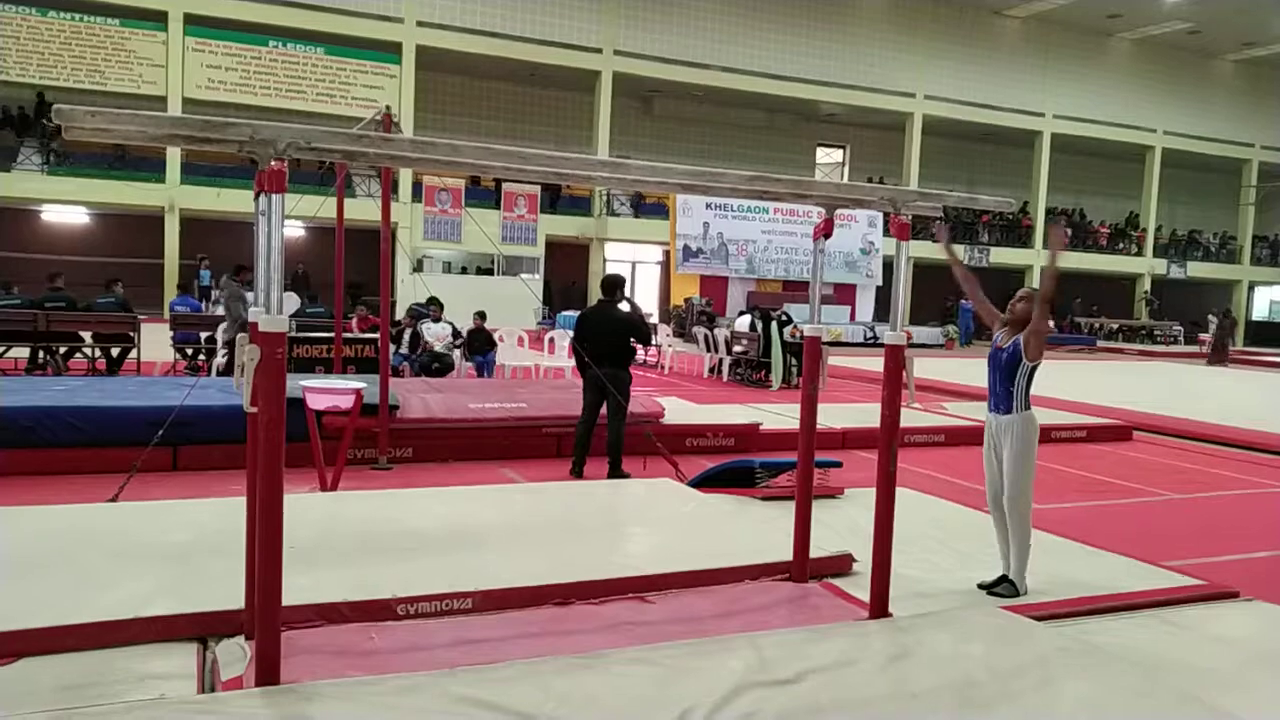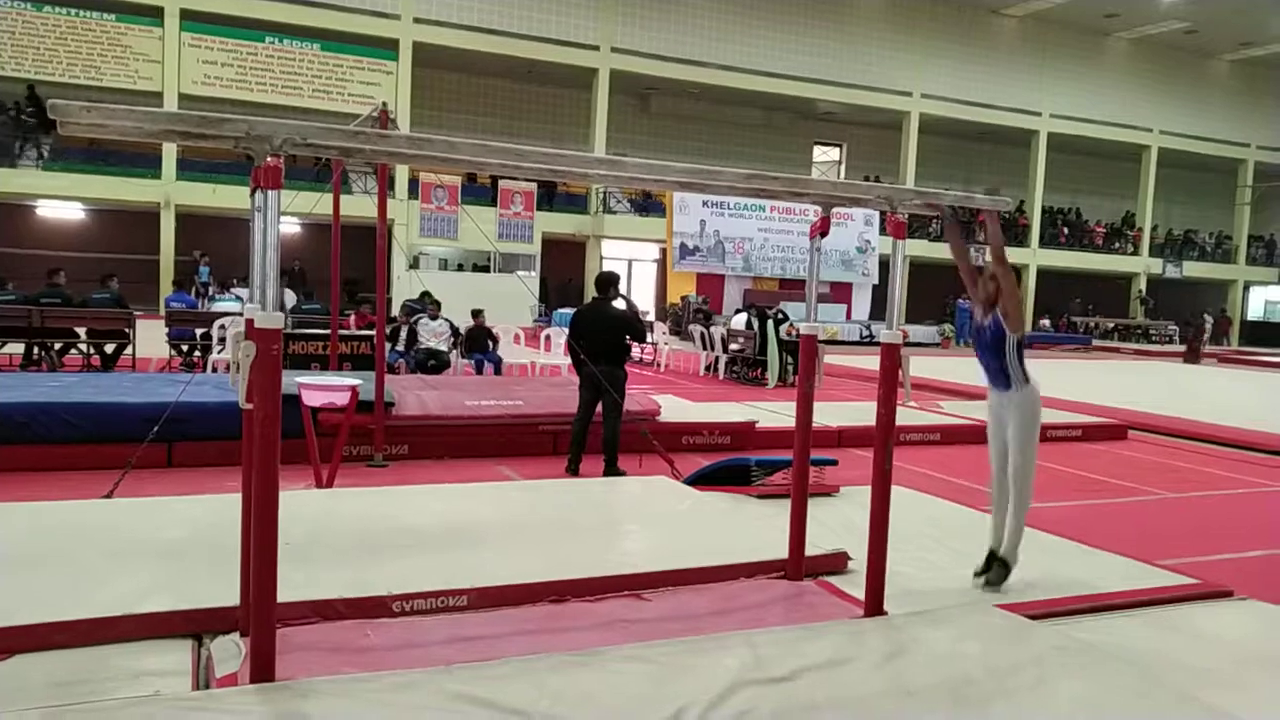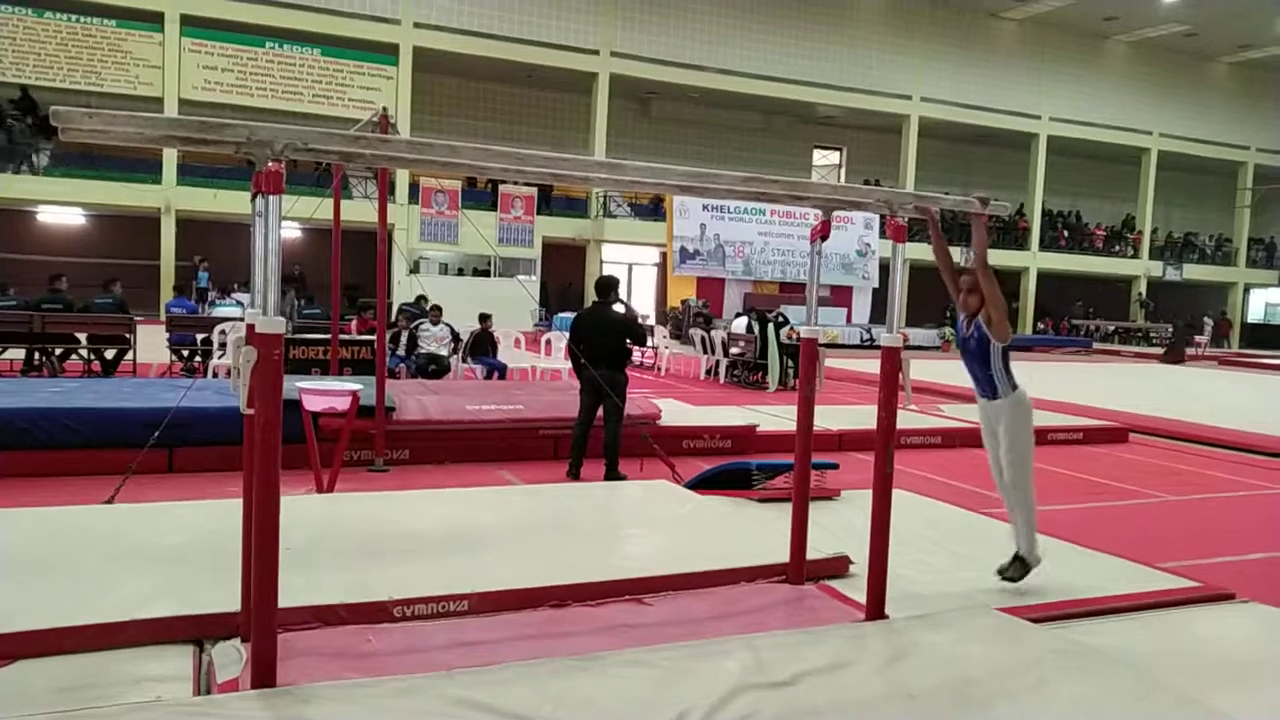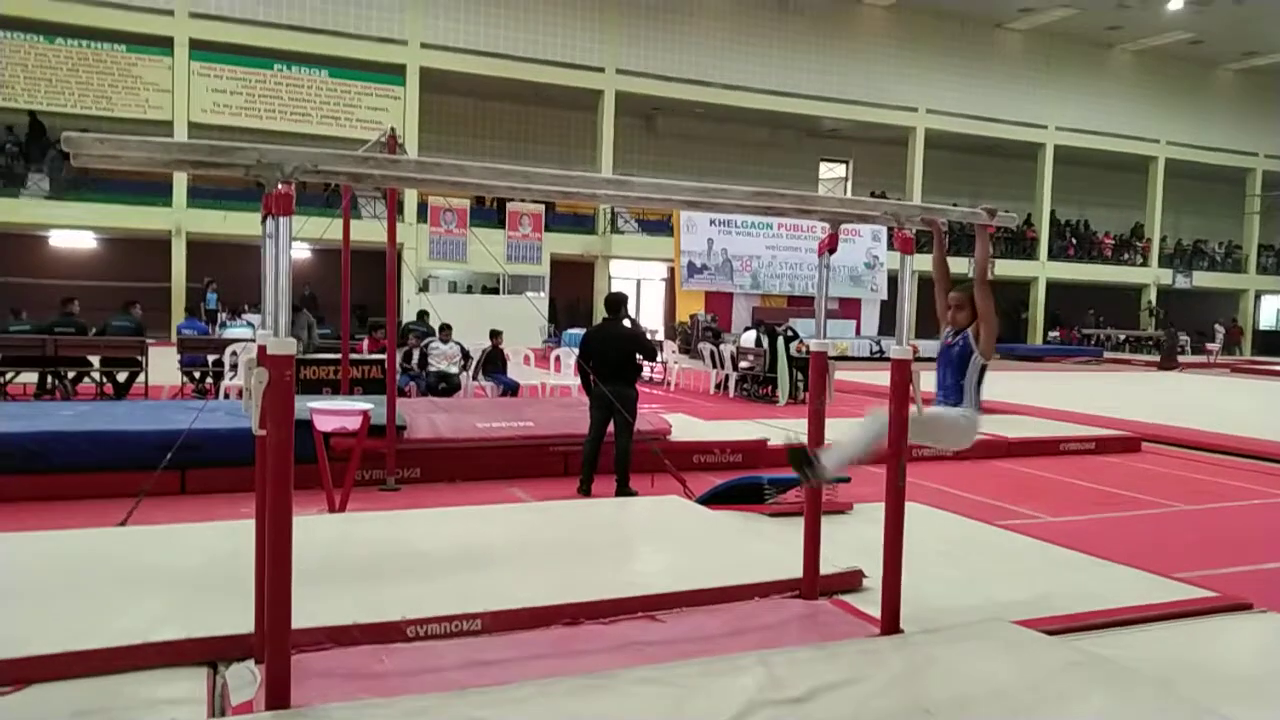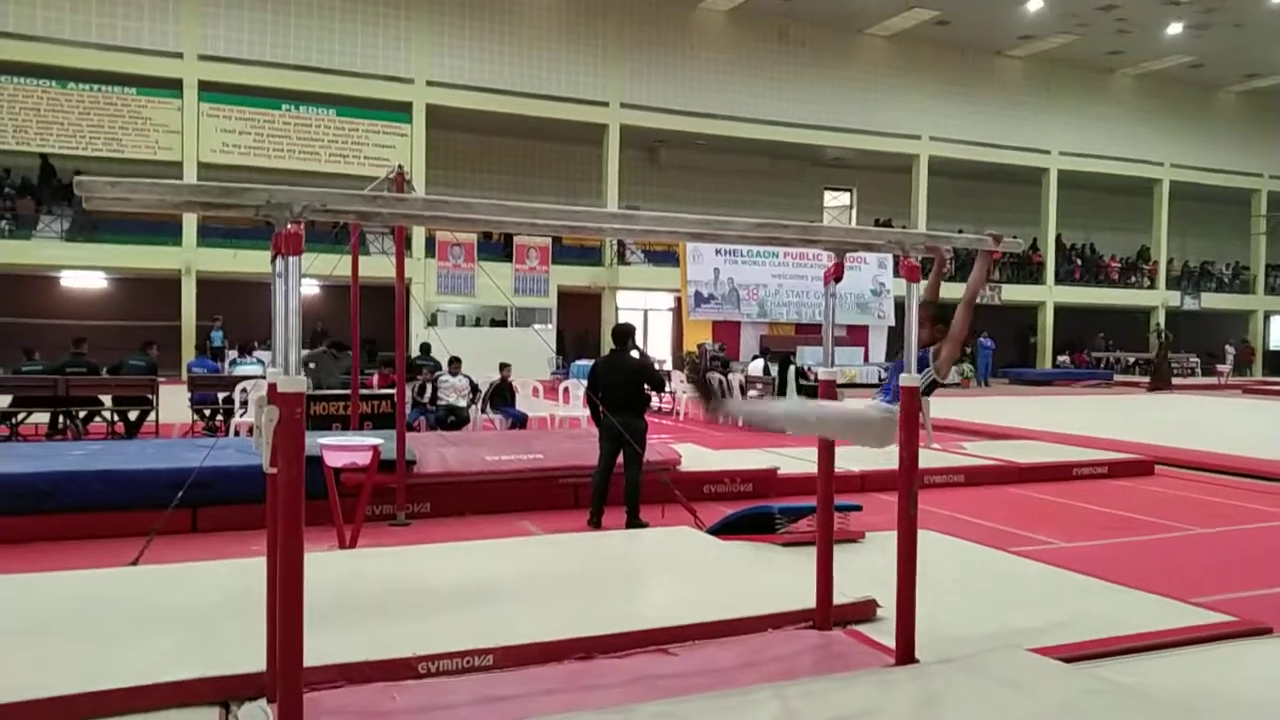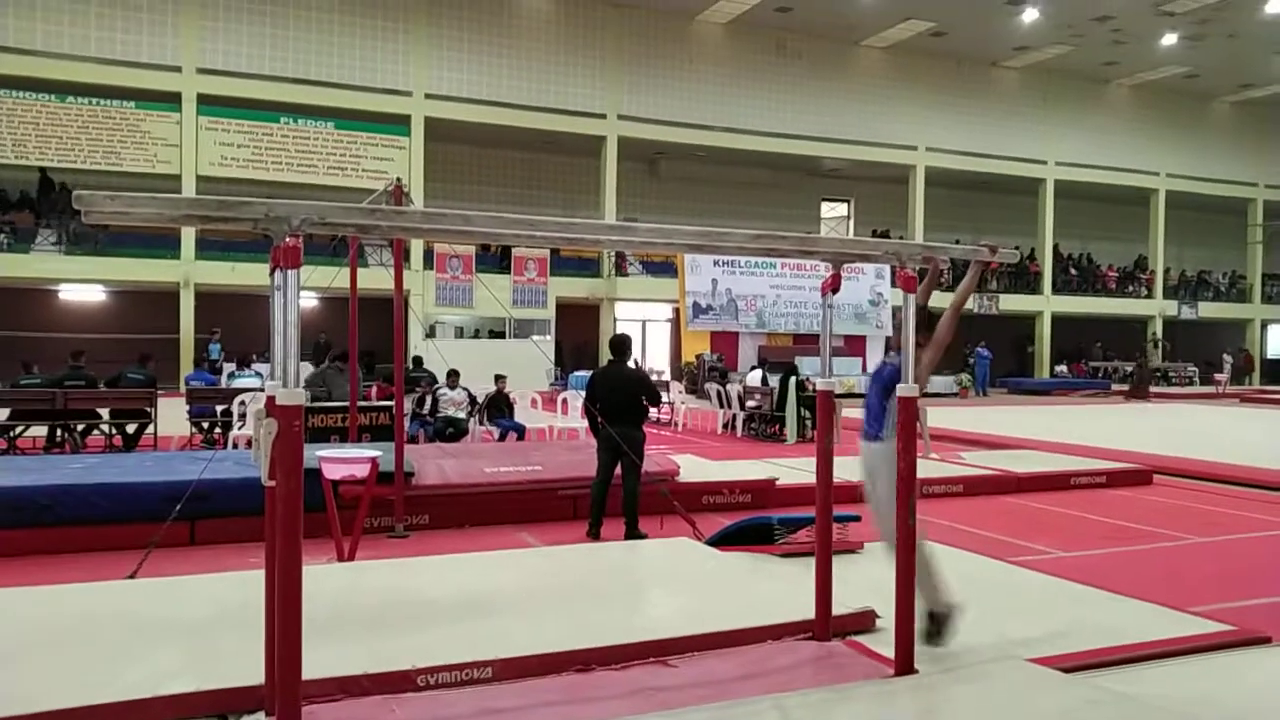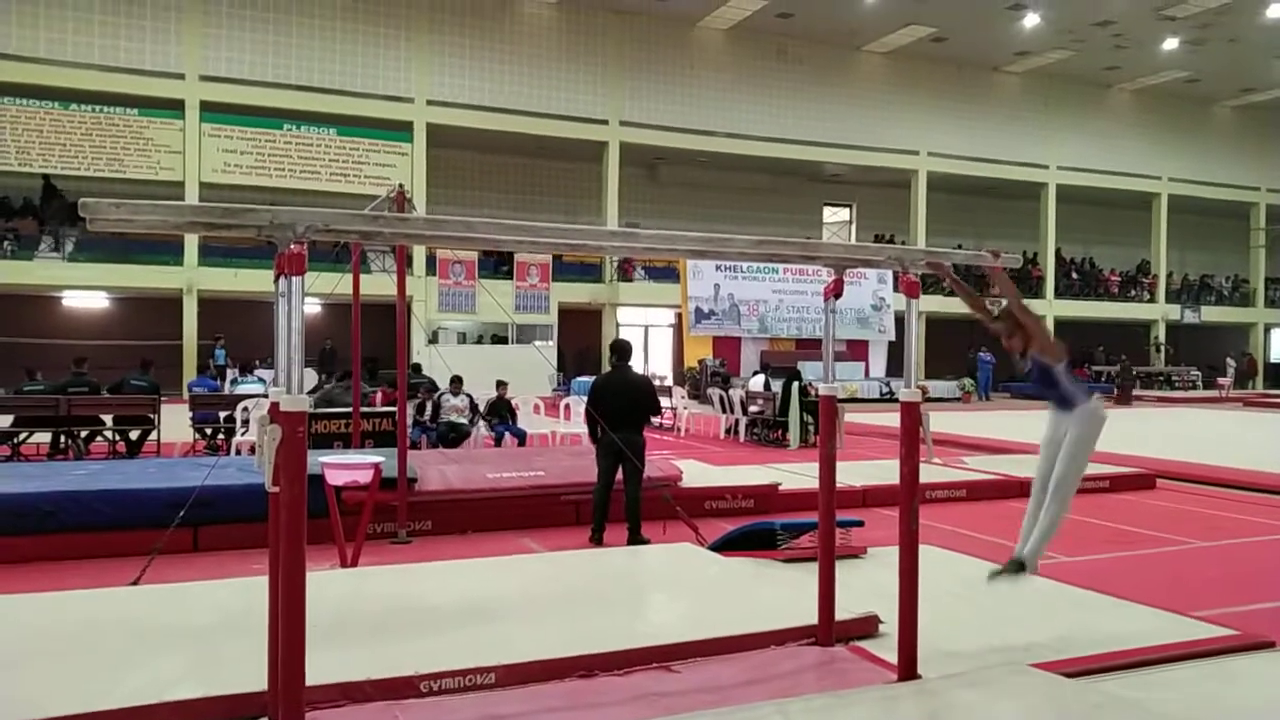
dt=0.4s
person 1, frame 1
left shoulder: (1032, 338)
right shoulder: (1000, 329)
left elbow: (1044, 299)
right elbow: (972, 291)
left wrist: (1054, 255)
right wrist: (948, 249)
left hip: (1018, 426)
right hip: (994, 423)
left knee: (1015, 504)
right knee: (997, 503)
left ankle: (1017, 579)
right ankle: (1008, 571)
person 1, frame 2
left shoulder: (1010, 309)
right shoulder: (980, 306)
left elbow: (1000, 258)
right elbow: (961, 256)
left wrist: (991, 215)
right wrist: (948, 216)
left hip: (1021, 400)
right hip: (998, 400)
left knee: (1019, 478)
right knee: (999, 478)
left ankle: (1008, 552)
right ankle: (996, 549)
person 1, frame 3
left shoulder: (995, 318)
right shoulder: (964, 315)
left elbow: (982, 268)
right elbow: (946, 266)
left wrist: (978, 220)
right wrist: (933, 225)
left hip: (1010, 406)
right hip: (986, 407)
left knee: (1017, 482)
right knee: (1004, 482)
left ankle: (1027, 553)
right ankle: (1023, 549)
person 1, frame 4
left shoulder: (981, 337)
right shoulder: (949, 333)
left elbow: (980, 281)
right elbow: (941, 282)
left wrist: (982, 235)
right wrist: (938, 237)
left hip: (960, 424)
right hip: (939, 419)
left knee: (888, 417)
right knee: (885, 419)
left ankle: (823, 465)
person 1, frame 5
left shoulder: (942, 355)
right shoulder: (916, 348)
left elbow: (967, 300)
right elbow: (928, 299)
left wrist: (985, 258)
right wrist: (938, 263)
left hip: (886, 420)
right hip: (870, 412)
left knee: (812, 419)
right knee: (801, 414)
left ankle: (723, 407)
person 1, frame 6
left shoulder: (922, 362)
right shoulder: (893, 358)
left elbow: (952, 311)
right elbow: (915, 312)
left wrist: (976, 269)
right wrist: (931, 271)
left hip: (887, 455)
right hip: (871, 453)
left knee: (902, 537)
right knee: (888, 536)
left ankle: (938, 607)
right ankle: (934, 605)
person 1, frame 7
left shoulder: (1043, 347)
right shoulder: (1020, 349)
left elbow: (1020, 309)
right elbow: (980, 310)
left wrist: (999, 274)
right wrist: (949, 278)
left hip: (1084, 413)
right hip: (1060, 415)
left knee: (1062, 485)
right knee: (1041, 485)
left ankle: (1027, 556)
right ankle: (1022, 554)
person 2, frame 1
left shoulder: (587, 315)
right shoulder: (626, 317)
left elbow: (577, 346)
right elbow: (647, 340)
left wrist: (584, 371)
right wrist: (639, 316)
left hip: (593, 372)
right hip: (617, 374)
left knee: (586, 418)
right knee: (616, 421)
left ankle: (577, 466)
right ankle: (614, 470)
person 2, frame 2
left shoulder: (581, 313)
right shoulder: (620, 315)
left elbow: (572, 344)
right elbow: (641, 337)
left wrist: (580, 369)
right wrist: (634, 313)
left hip: (589, 370)
right hip: (612, 371)
left knee: (582, 415)
right knee: (611, 419)
left ankle: (573, 463)
right ankle: (610, 467)
person 2, frame 3
left shoulder: (582, 317)
right shoulder: (621, 319)
left elbow: (573, 348)
right elbow: (641, 340)
left wrist: (581, 374)
right wrist: (633, 318)
left hip: (590, 374)
right hip: (613, 376)
left knee: (583, 420)
right knee: (612, 423)
left ankle: (574, 468)
right ankle: (611, 471)
person 2, frame 4
left shoulder: (592, 333)
right shoulder: (631, 334)
left elbow: (582, 365)
right elbow: (652, 355)
left wrist: (589, 390)
right wrist: (640, 332)
left hip: (600, 390)
right hip: (624, 391)
left knee: (593, 436)
right knee: (623, 439)
left ankle: (585, 484)
right ankle: (622, 487)
person 2, frame 5
left shoulder: (600, 365)
right shoulder: (639, 365)
left elbow: (591, 396)
right elbow: (660, 386)
left wrist: (599, 421)
right wrist: (647, 361)
left hip: (609, 421)
right hip: (633, 422)
left knee: (603, 468)
right knee: (632, 470)
left ankle: (595, 516)
right ankle: (632, 518)
person 2, frame 6
left shoulder: (598, 375)
right shoulder: (637, 376)
left elbow: (589, 407)
right elbow: (656, 401)
left wrist: (597, 432)
left hip: (607, 433)
right hip: (631, 433)
left knee: (601, 479)
right knee: (631, 482)
left ankle: (594, 527)
right ankle: (631, 529)
person 2, frame 7
left shoulder: (601, 381)
right shoulder: (642, 381)
left elbow: (591, 413)
right elbow: (656, 410)
left wrist: (595, 438)
left hip: (608, 439)
right hip: (634, 439)
left knee: (603, 485)
right knee: (633, 488)
left ankle: (597, 533)
right ankle: (634, 534)
